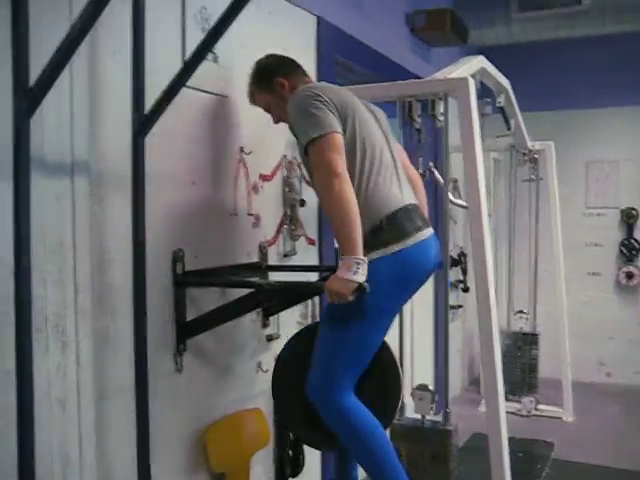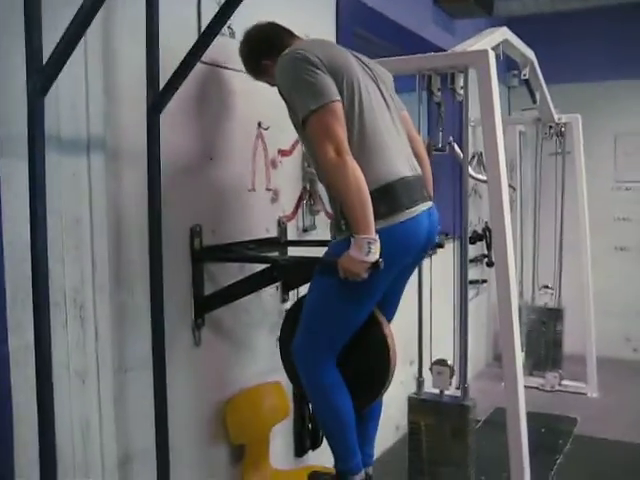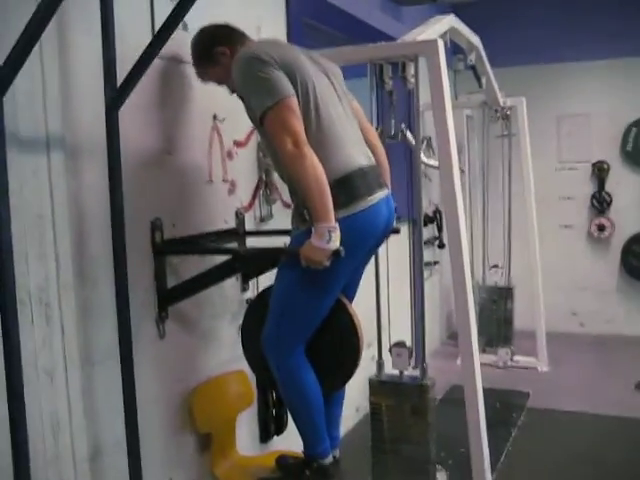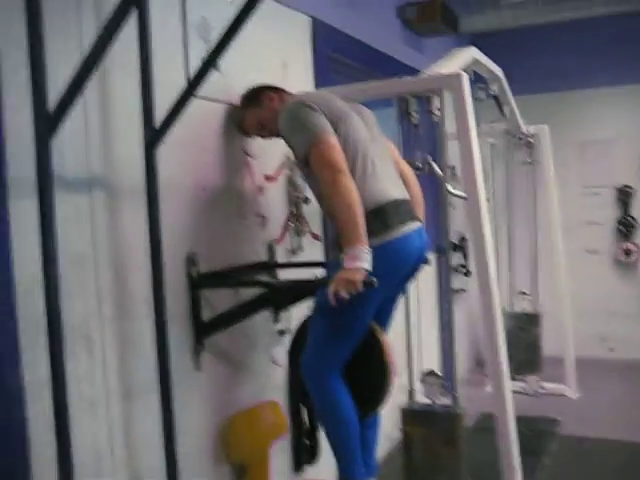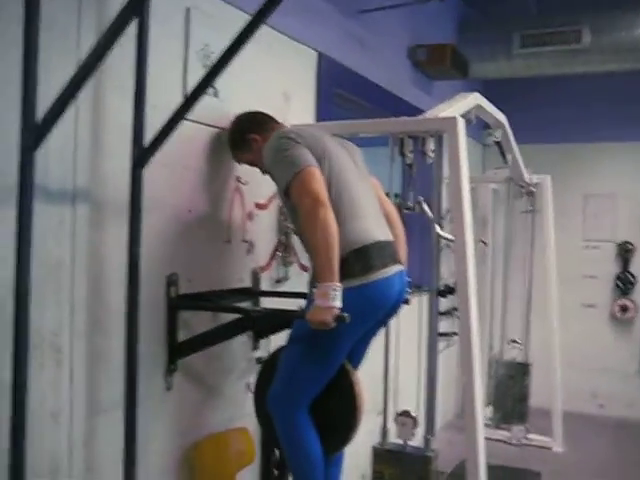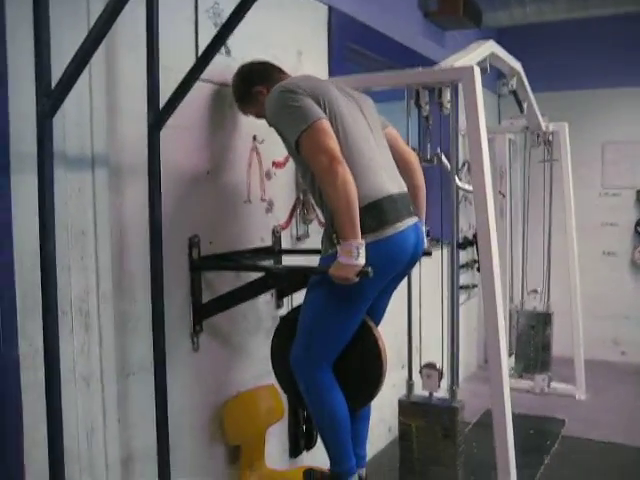
dt=0.7s
person 1, frame 1
left shoulder: (307, 100)
right shoulder: (354, 103)
left elbow: (335, 180)
right elbow: (412, 177)
left wrist: (350, 265)
left hip: (388, 251)
right hip: (417, 244)
left knee: (327, 389)
right knee: (339, 373)
person 1, frame 2
left shoulder: (296, 62)
right shoulder: (362, 64)
left elbow: (335, 153)
right elbow: (416, 144)
left wrist: (363, 242)
left hip: (383, 225)
right hip: (419, 215)
left knee: (313, 353)
person 1, frame 3
left shoulder: (251, 61)
right shoulder: (311, 60)
left elbow: (296, 147)
right elbow: (369, 134)
left wrist: (324, 231)
left hip: (344, 215)
right hip: (376, 204)
left knee: (281, 343)
right knee: (322, 335)
person 1, frame 4
left shoulder: (296, 109)
right shoulder: (350, 110)
left elbow: (337, 174)
right elbow: (406, 173)
left wrist: (355, 258)
left hip: (378, 242)
right hip: (408, 235)
left knee: (320, 368)
person 1, frame 5
left shoulder: (281, 143)
right shoulder: (338, 145)
left elbow: (317, 208)
right elbow: (389, 212)
left wrist: (326, 295)
left hip: (357, 283)
right hip: (390, 279)
left knee: (286, 402)
right knee: (325, 396)
person 1, frame 6
left shoulder: (284, 95)
right shoulder: (350, 95)
left elbow: (332, 165)
right elbow: (409, 160)
left wrist: (351, 251)
right wrist: (418, 226)
left hip: (373, 240)
right hip: (405, 231)
left knee: (310, 362)
right knee: (348, 355)
